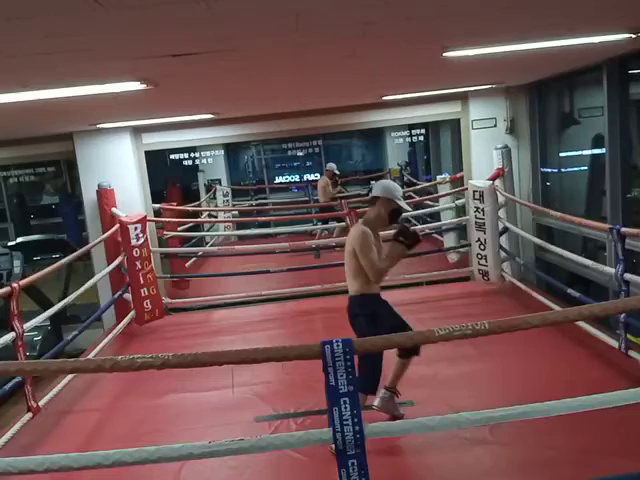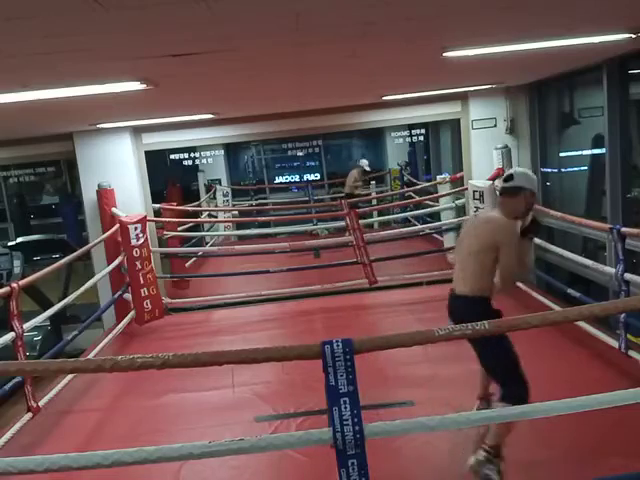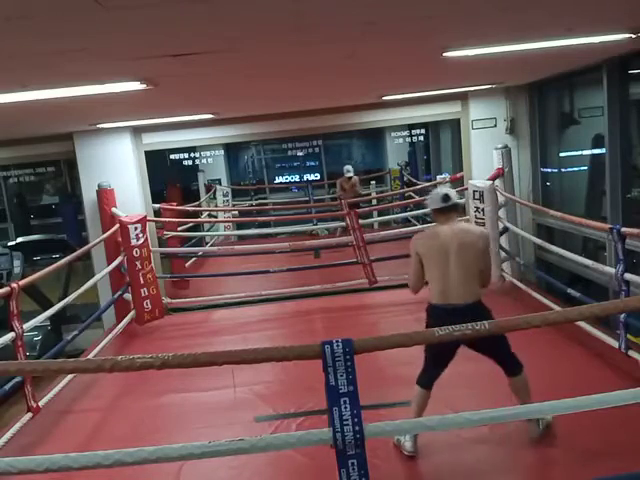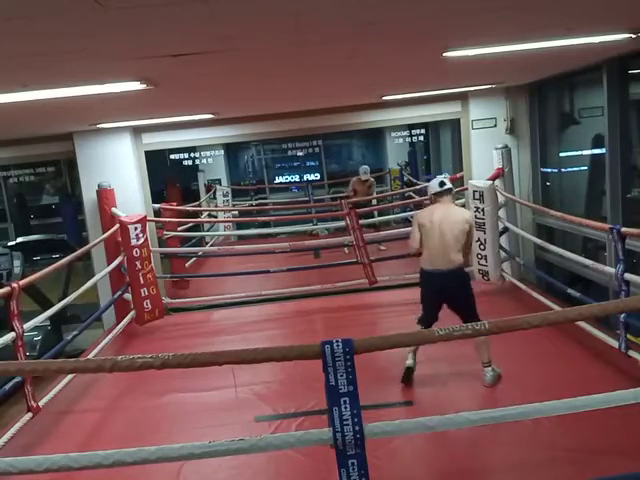
dt=1s
person 1, frame 1
left shoulder: (372, 232)
right shoulder: (362, 233)
left elbow: (381, 263)
right elbow: (376, 274)
left wrist: (398, 245)
right wrist: (399, 246)
left hip: (375, 302)
right hip: (364, 308)
left knee: (410, 343)
right knee: (369, 376)
left ankle: (387, 397)
person 1, frame 2
left shoulder: (476, 219)
right shoulder: (507, 227)
right elbow: (509, 280)
right wrist: (524, 244)
left hip: (459, 303)
right hip: (476, 308)
left knee: (493, 356)
right knee: (516, 388)
left ankle: (483, 402)
person 1, frame 3
left shoulder: (419, 240)
right shoulder: (479, 234)
left elbow: (414, 286)
right elbow: (485, 281)
left hip: (439, 315)
right hip: (473, 313)
left knee: (428, 374)
right knee: (511, 364)
left ankle: (409, 437)
right ankle: (534, 421)
person 1, frame 4
left shoulder: (421, 215)
right shoulder: (466, 216)
left elbow: (414, 248)
right elbow: (467, 251)
left hip: (429, 276)
right hip: (455, 276)
left knee: (426, 320)
right knee: (473, 321)
left ankle: (411, 358)
right ankle: (488, 371)
